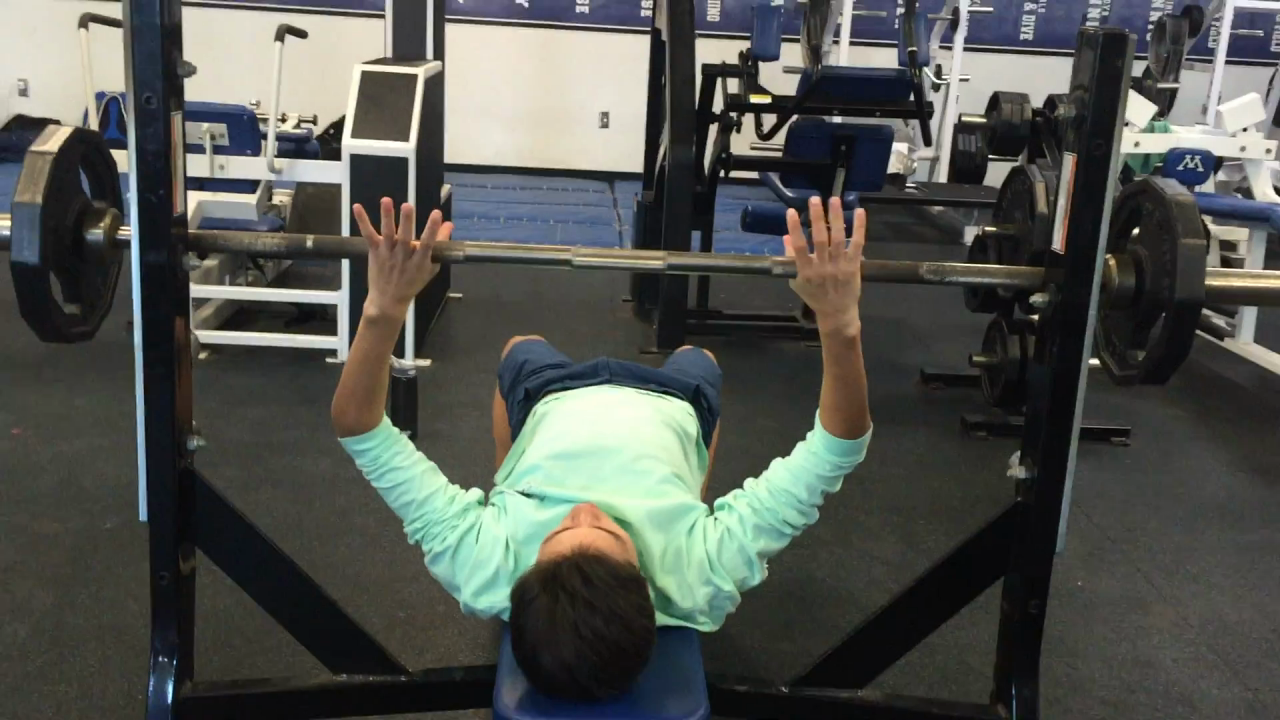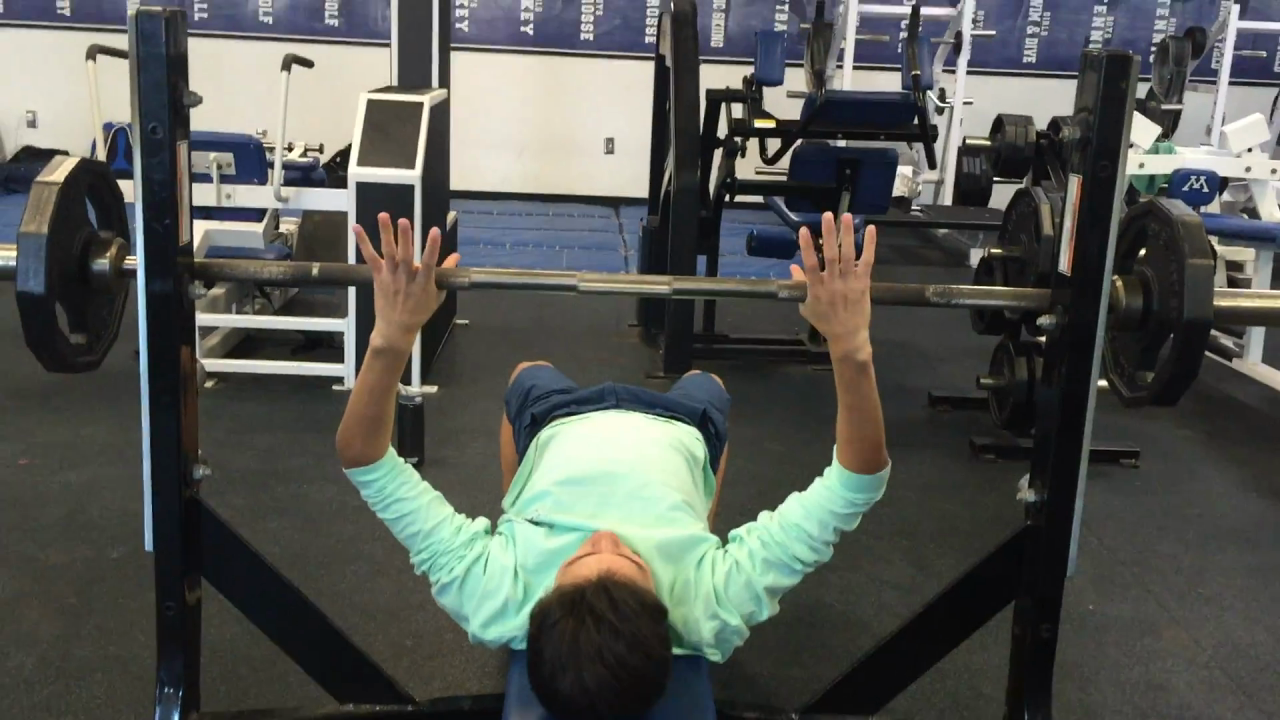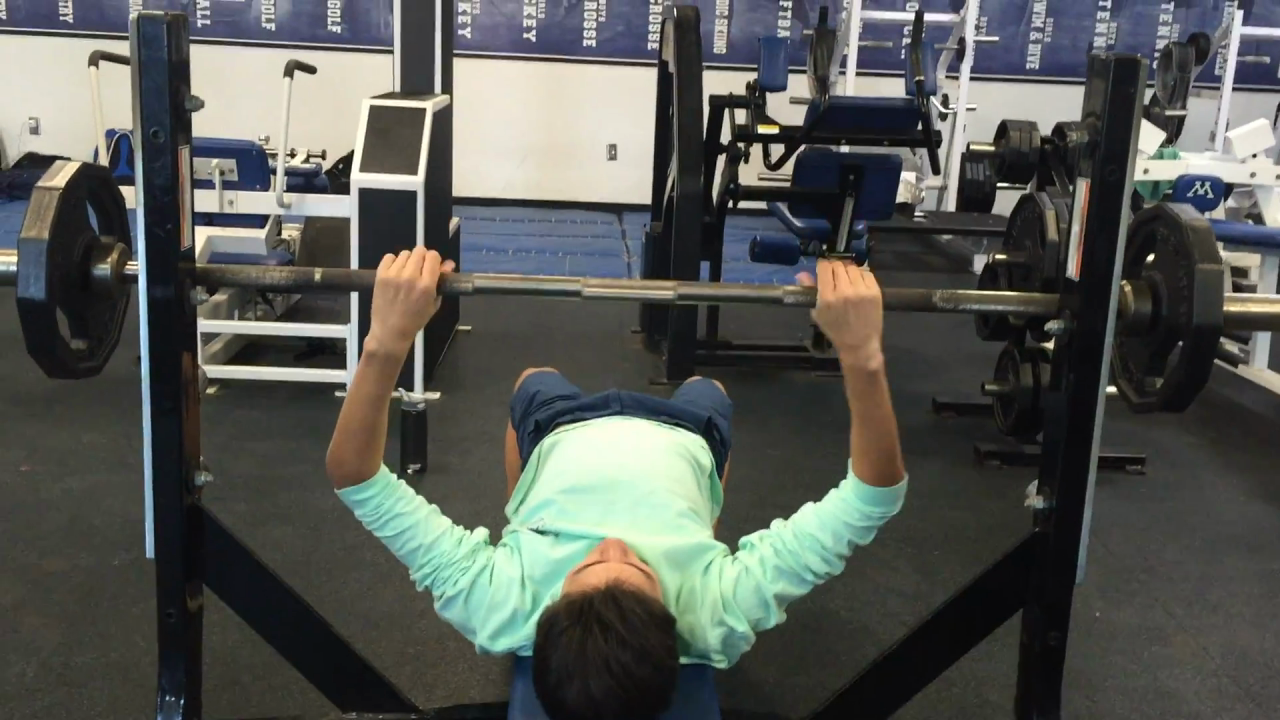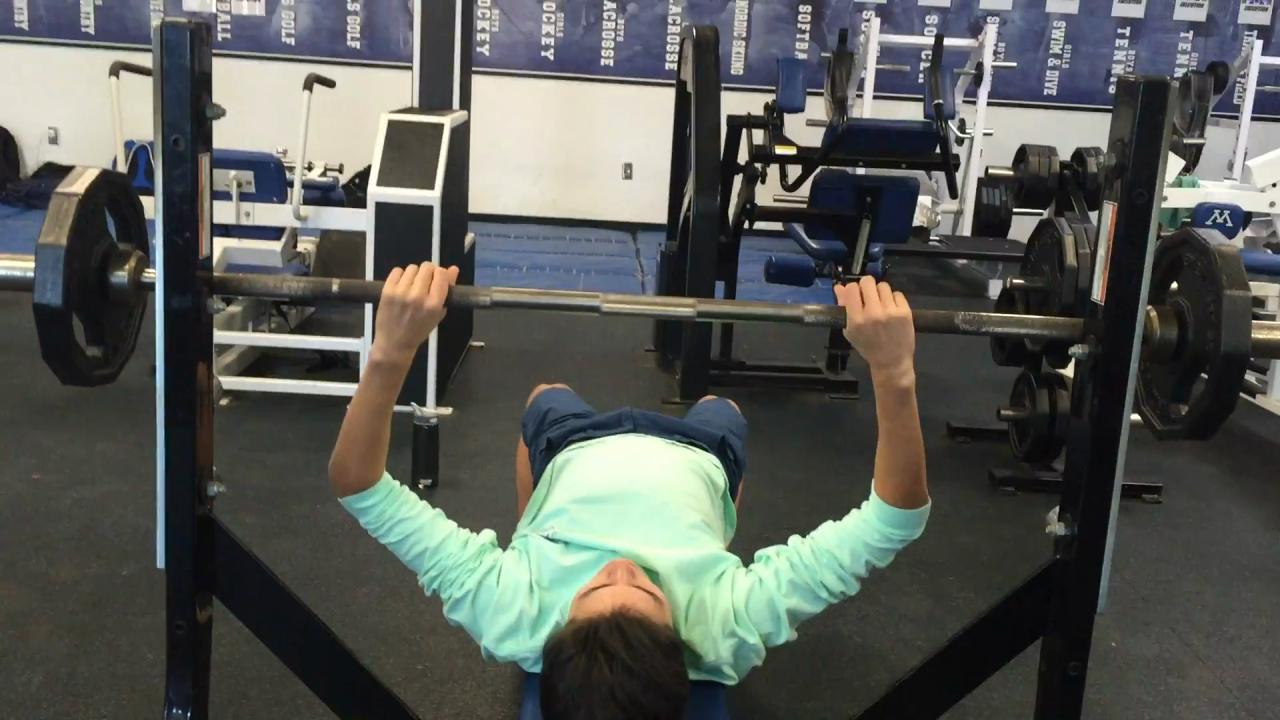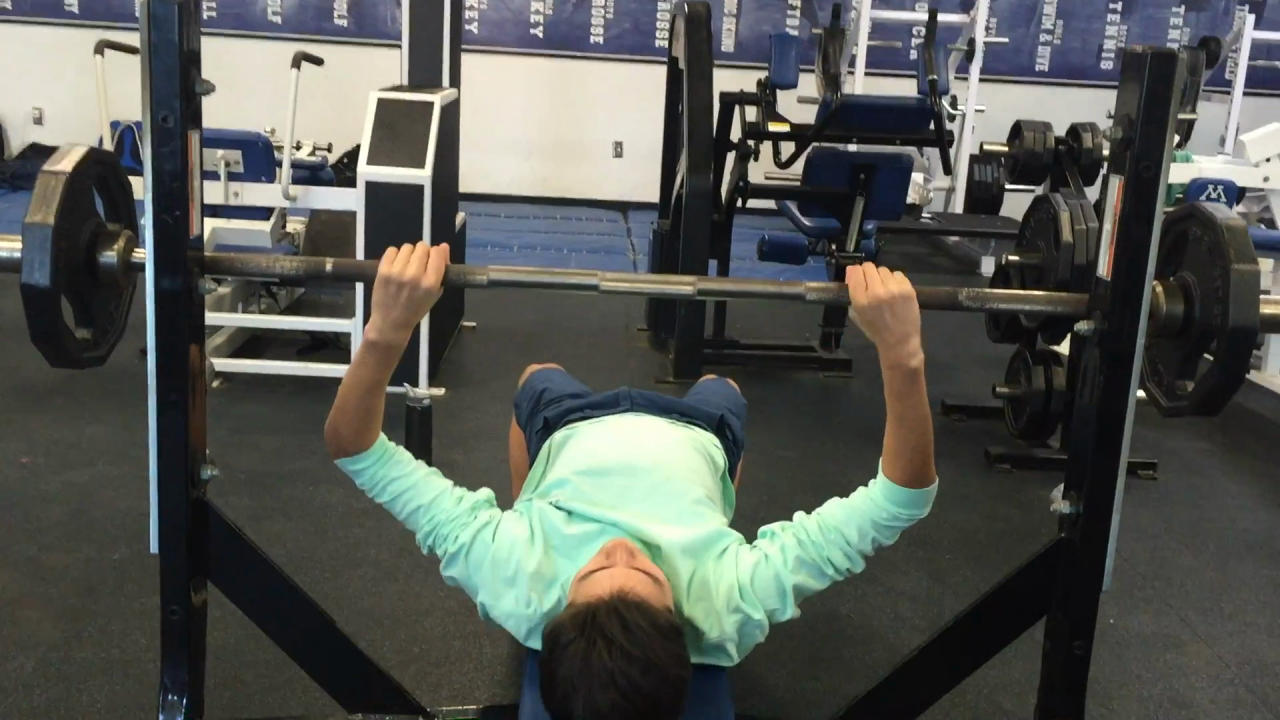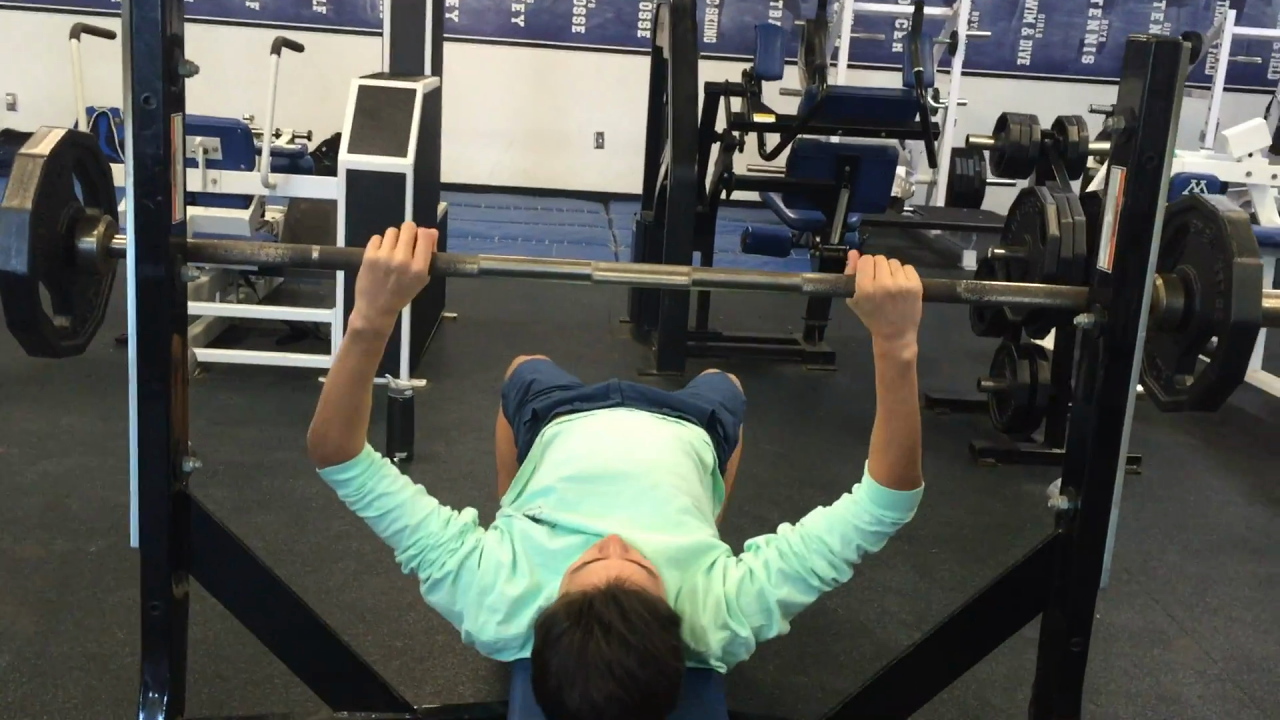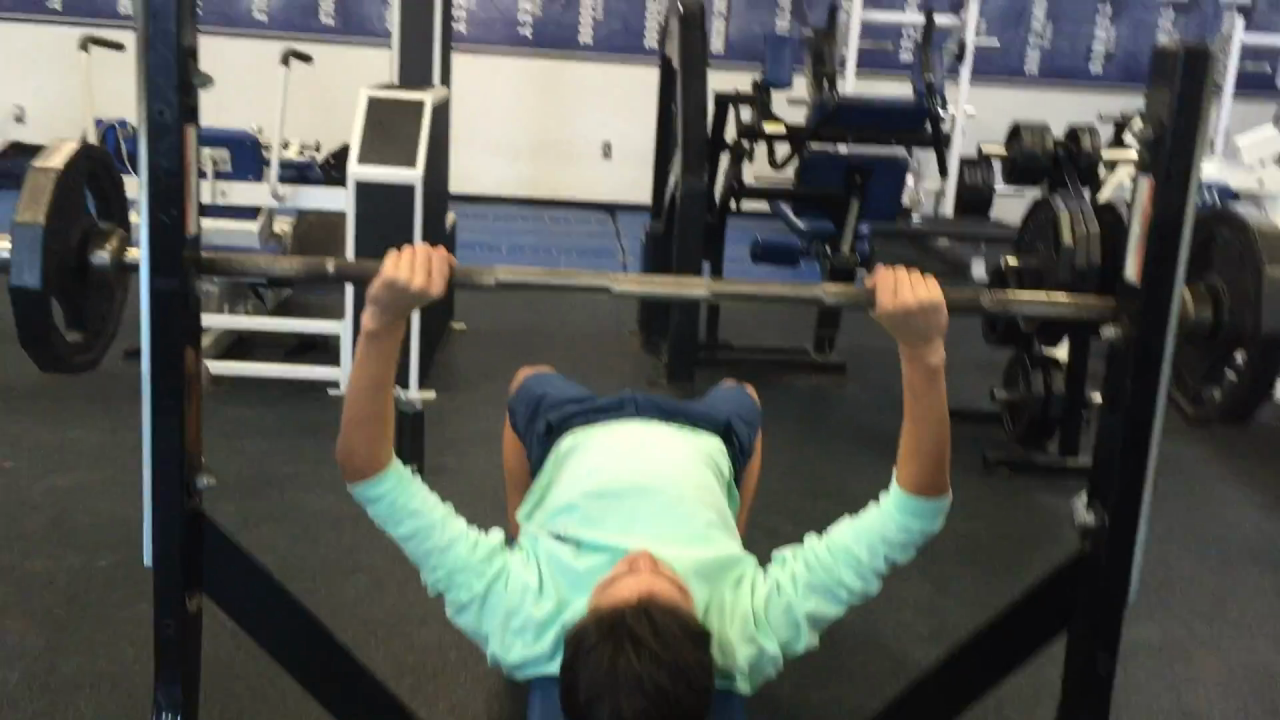
dt=0.3s
person 1, frame 1
left shoulder: (486, 569)
right shoulder: (698, 575)
left elbow: (360, 431)
right elbow: (836, 450)
left wrist: (384, 308)
right wrist: (839, 320)
left knee: (524, 349)
right knee: (696, 361)
person 1, frame 2
left shoulder: (497, 600)
right shoulder: (710, 604)
left elbow: (365, 463)
right elbow: (856, 484)
left wrist: (391, 337)
right wrist: (850, 347)
left knee: (530, 375)
right knee: (703, 385)
person 1, frame 3
left shoulder: (504, 607)
right shoulder: (718, 613)
left elbow: (354, 481)
right elbow: (875, 497)
left wrist: (386, 340)
right wrist: (862, 352)
left knee: (536, 381)
right knee: (706, 392)
person 1, frame 4
left shoulder: (514, 616)
right shoulder: (726, 624)
left elbow: (357, 485)
right elbow: (896, 519)
left wrist: (390, 351)
right wrist: (893, 373)
left knee: (548, 397)
right knee: (719, 408)
person 1, frame 5
left shoulder: (516, 587)
right shoulder: (730, 603)
left elbow: (356, 451)
right elbow: (901, 500)
left wrist: (386, 330)
right wrist: (900, 351)
left knee: (541, 378)
right knee: (720, 389)
person 1, frame 6
left shoulder: (496, 606)
right shoulder: (722, 615)
left elbow: (339, 459)
right elbow: (888, 502)
left wrist: (370, 317)
right wrist: (895, 345)
left knee: (528, 369)
right knee: (722, 386)
person 1, frame 7
left shoulder: (520, 623)
right shoulder: (750, 632)
left elbow: (372, 480)
right elbow: (915, 512)
left wrist: (382, 322)
right wrist: (922, 351)
left knee: (534, 384)
right knee: (736, 398)
